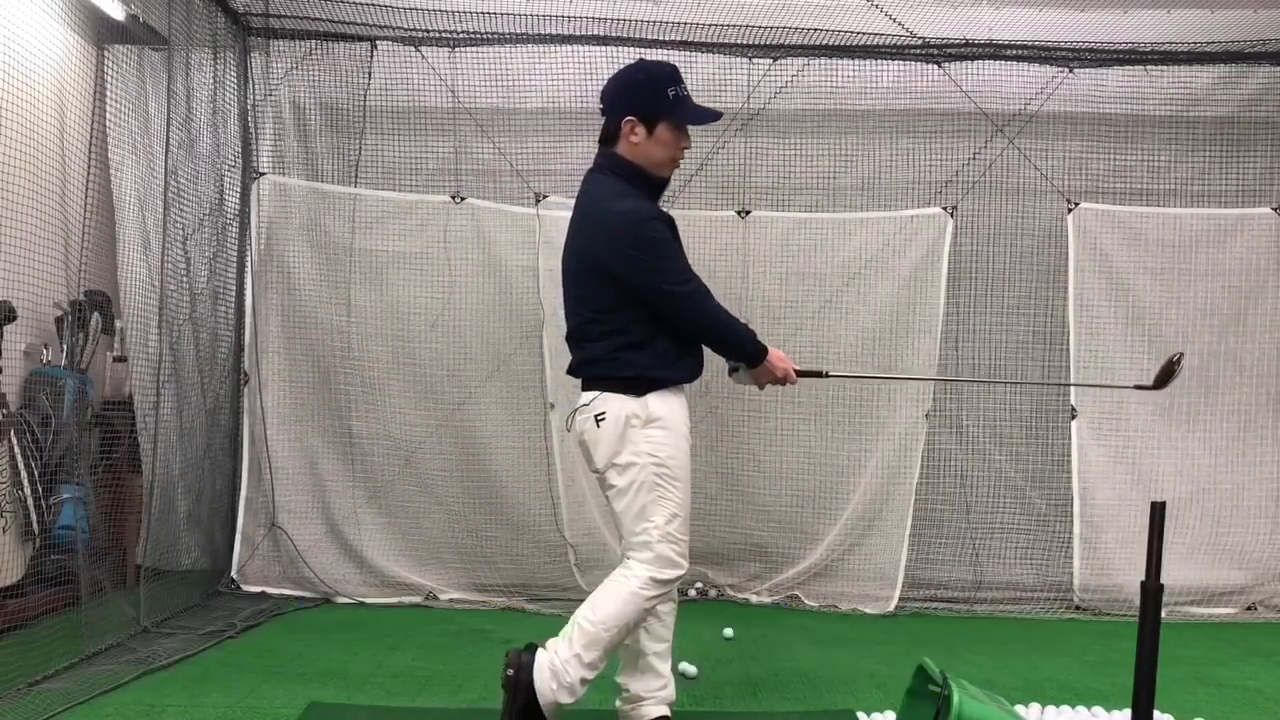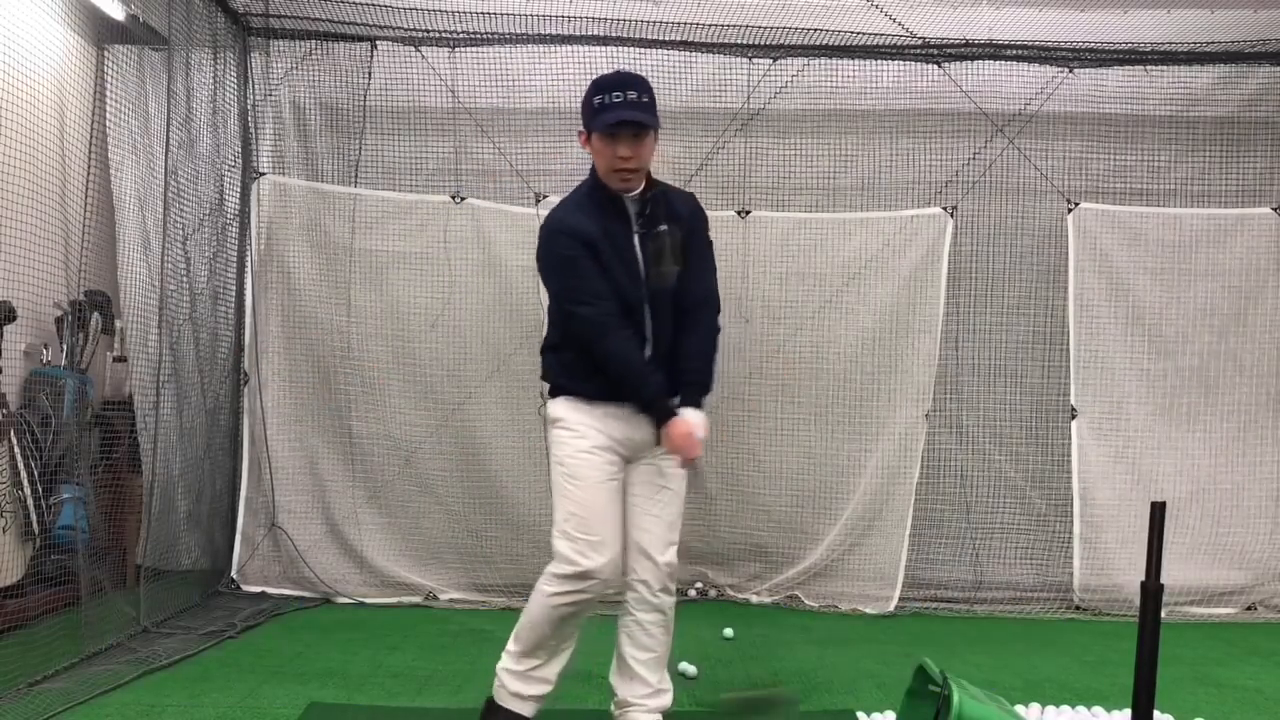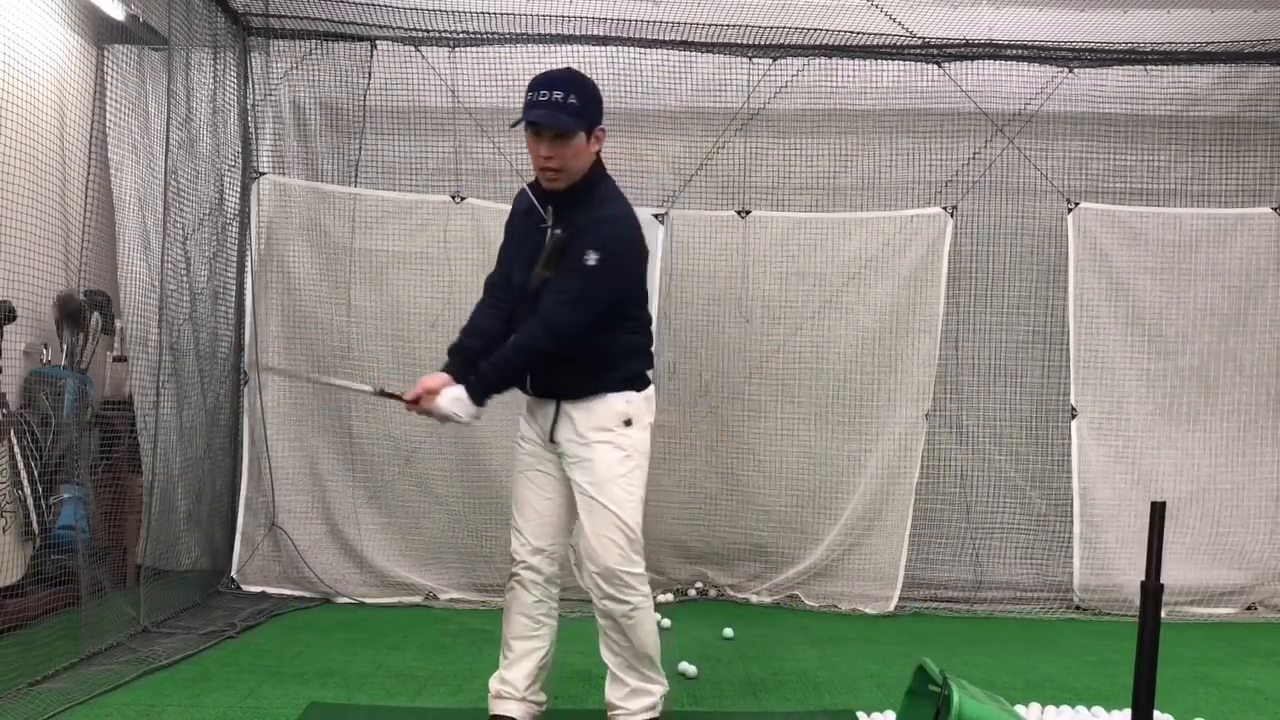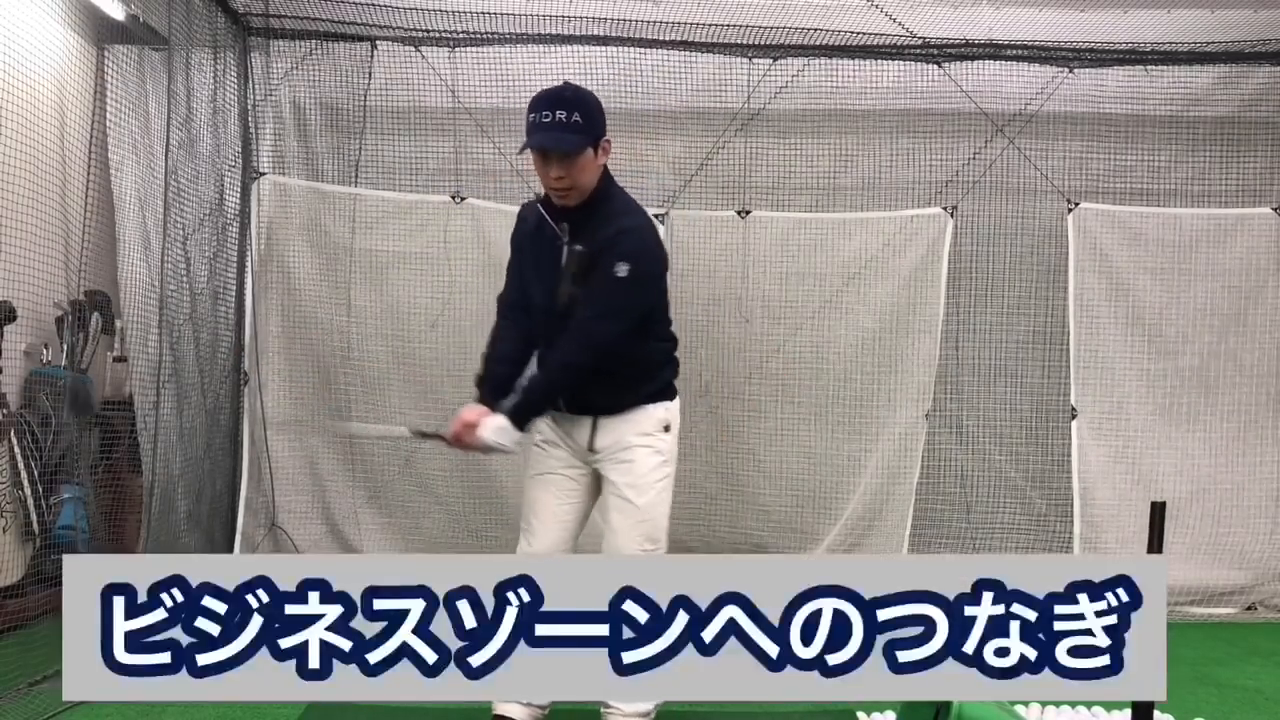
dt=0.4s
person 1, frame 1
left shoulder: (617, 197)
right shoulder: (626, 217)
left elbow: (685, 293)
right elbow: (686, 306)
left wrist: (746, 351)
right wrist: (756, 353)
left hip: (639, 403)
right hip: (637, 408)
left knee: (657, 558)
right knee: (658, 561)
person 1, frame 2
left shoulder: (682, 213)
right shoulder: (567, 227)
left elbow: (699, 316)
right elbow: (602, 336)
left wrist: (689, 407)
right wrist: (669, 414)
left hip: (659, 417)
right hip: (587, 416)
left knee: (653, 571)
right knee: (584, 566)
person 1, frame 3
left shoulder: (611, 224)
right shoulder: (528, 208)
left elbow: (553, 328)
right elbow: (501, 300)
left wrist: (470, 392)
right wrist: (454, 372)
left hip: (607, 411)
right hip: (539, 408)
left knee: (612, 567)
right knee: (532, 562)
person 1, frame 4
left shoulder: (630, 235)
right shoulder: (533, 223)
left elbow: (587, 344)
right elbow: (517, 320)
left wrist: (511, 420)
right wrist: (487, 399)
left hip: (636, 421)
right hip: (562, 422)
right knee: (537, 566)
